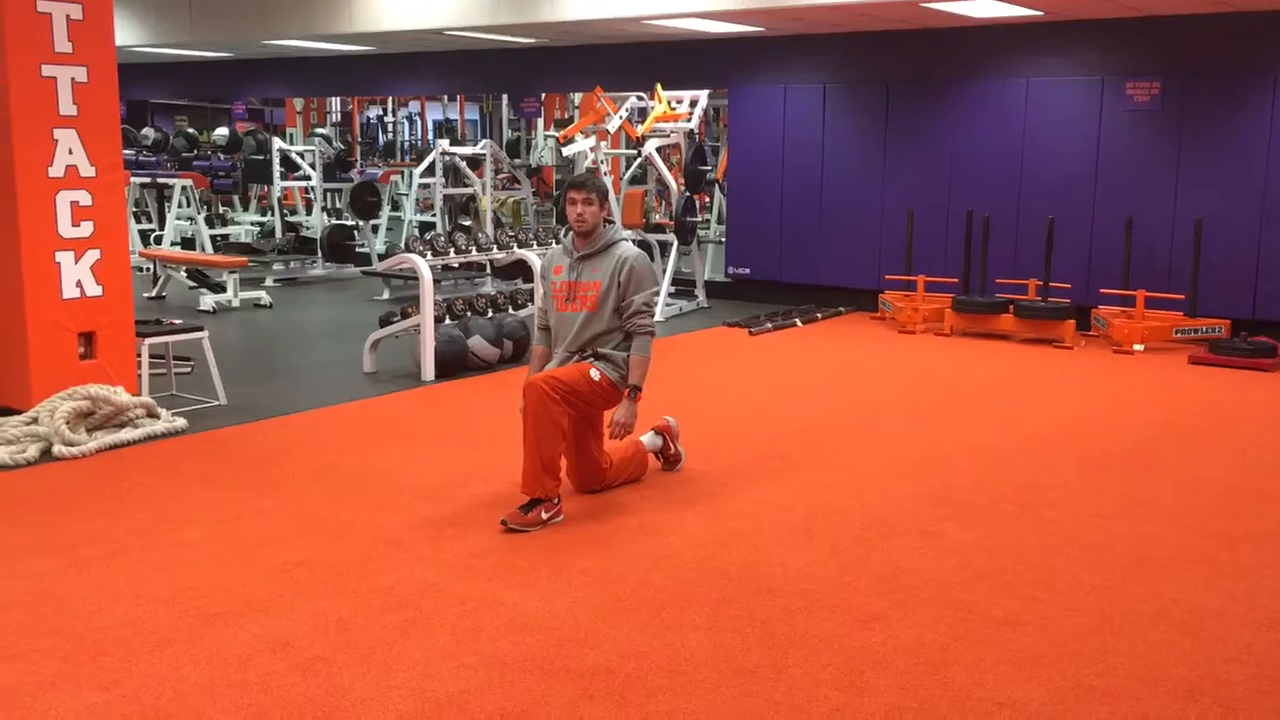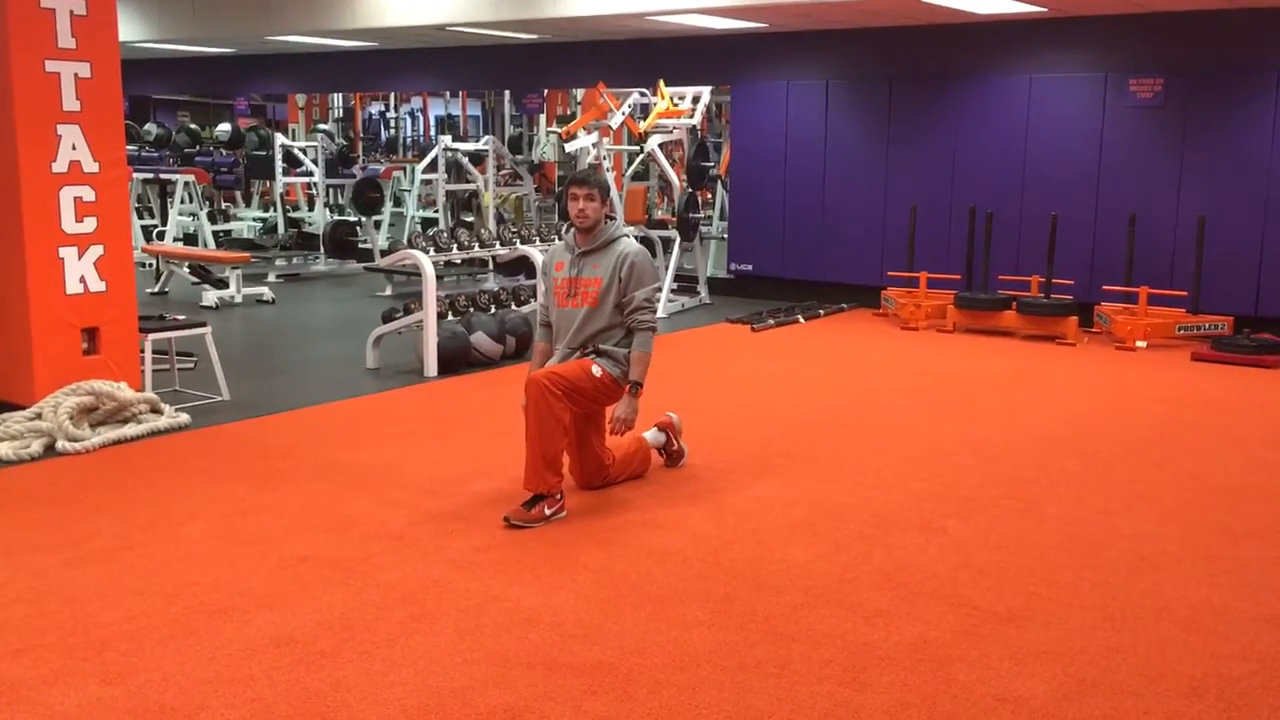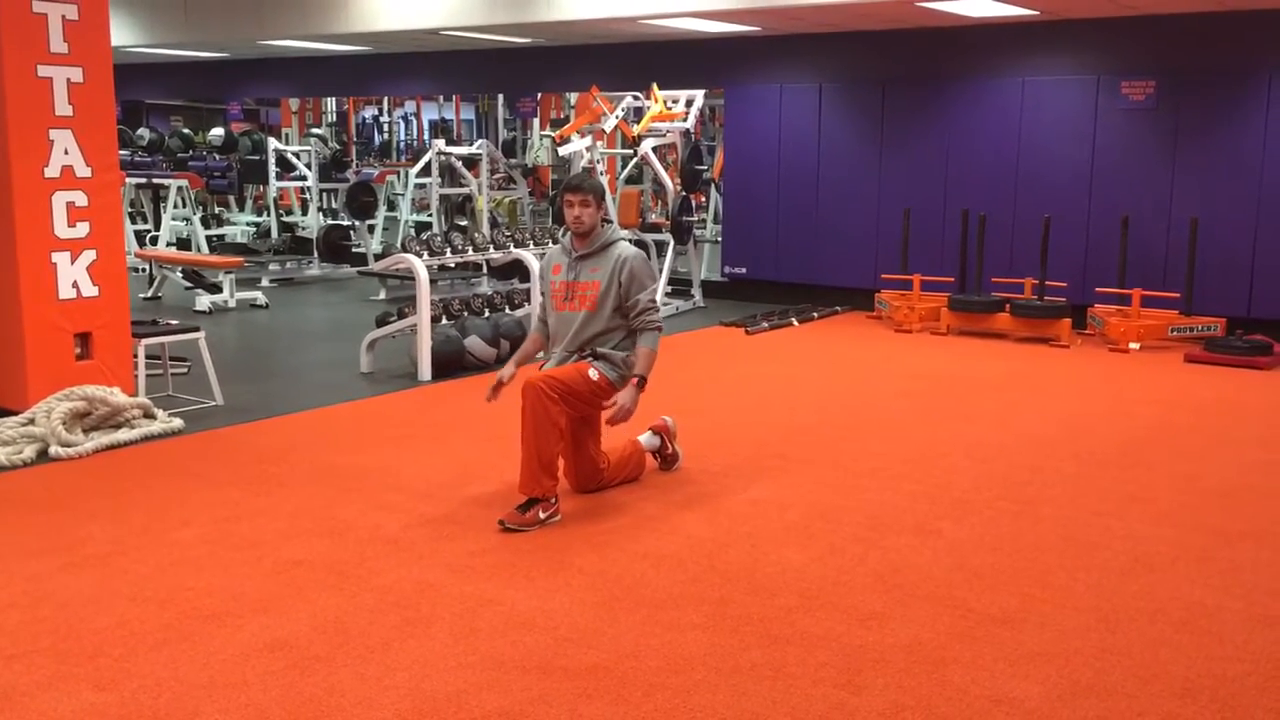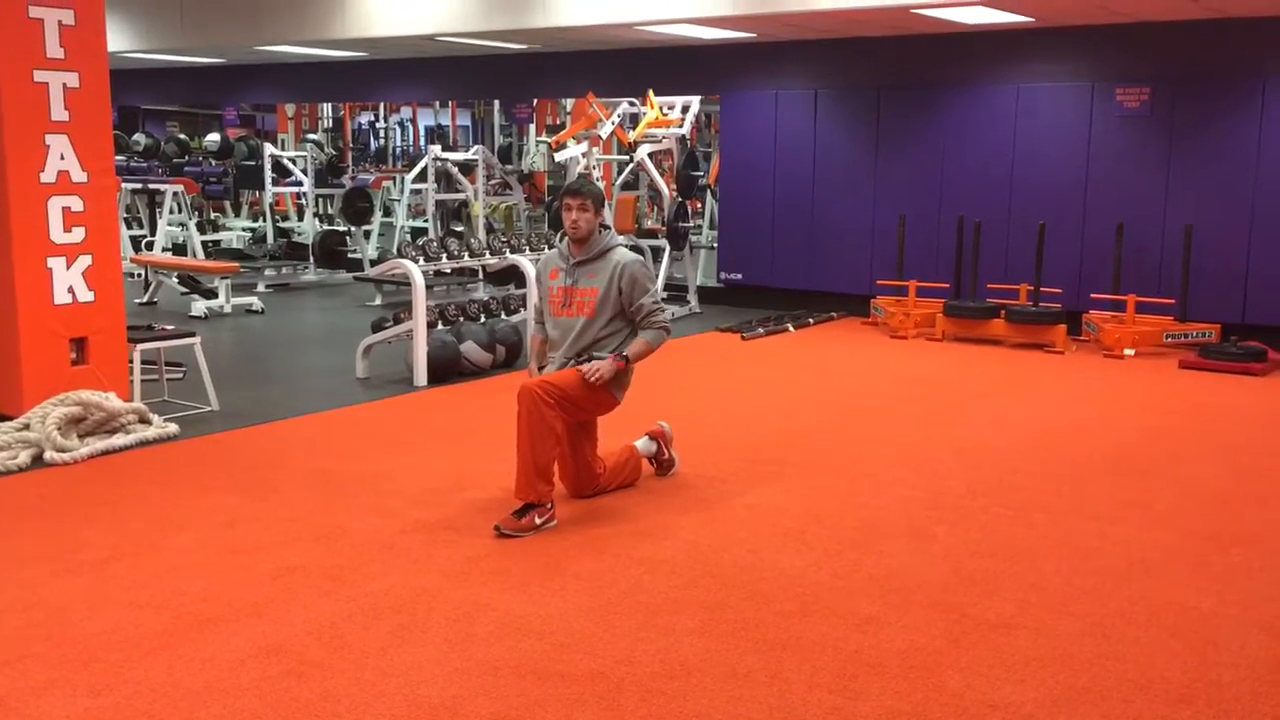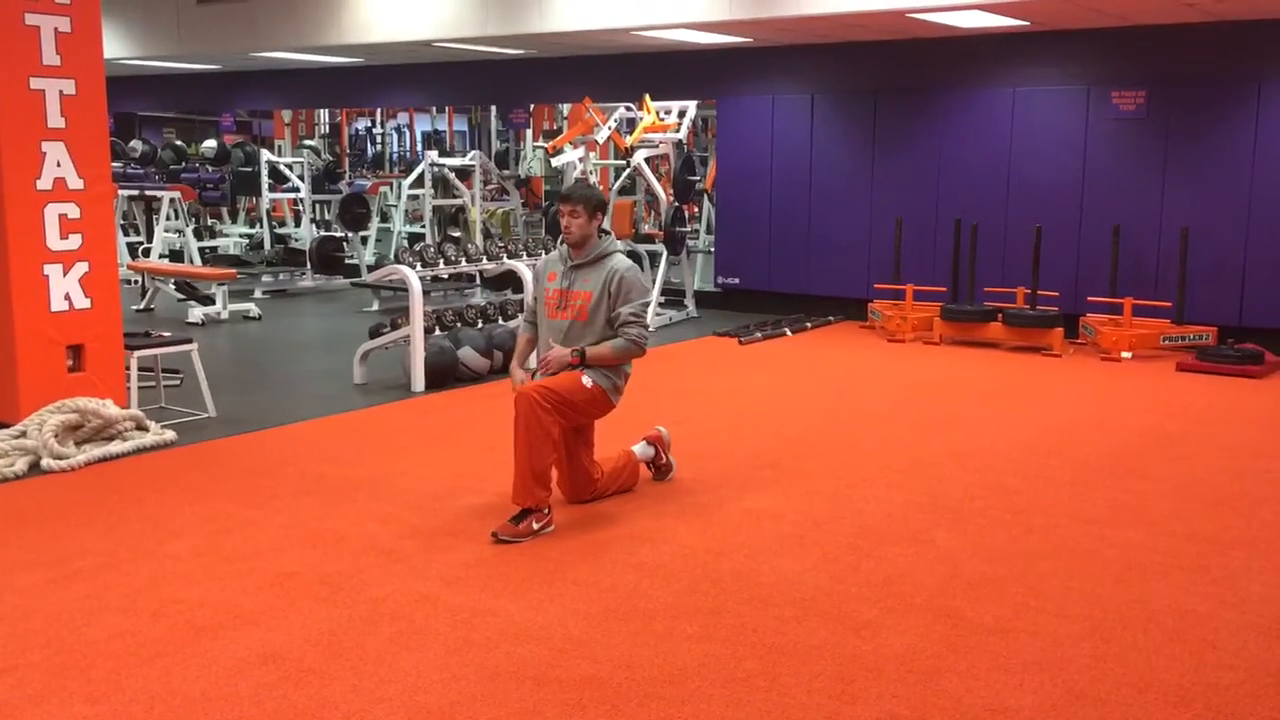
dt=1s
person 1, frame 1
left shoulder: (628, 260)
right shoulder: (554, 260)
left elbow: (642, 333)
right elbow: (544, 328)
left wrist: (632, 397)
right wrist: (528, 389)
left hip: (605, 369)
right hip: (568, 372)
left knee: (542, 389)
right knee: (590, 478)
left ankle: (544, 499)
right ankle: (657, 440)
person 1, frame 2
left shoulder: (629, 255)
right shoulder: (555, 257)
left elbow: (643, 328)
right elbow: (545, 325)
left wrist: (632, 394)
right wrist: (530, 387)
left hip: (607, 366)
right hip: (569, 369)
left knee: (543, 384)
right knee: (592, 475)
left ankle: (547, 495)
right ankle: (659, 436)
person 1, frame 3
left shoulder: (627, 259)
right shoulder: (553, 259)
left elbow: (649, 327)
left wrist: (635, 386)
right wrist: (513, 365)
left hip: (604, 369)
right hip: (565, 370)
left knee: (538, 387)
right knee: (586, 479)
left ankle: (541, 499)
right ankle: (652, 441)
person 1, frame 4
left shoulder: (626, 265)
right shoulder: (549, 264)
left elbow: (657, 327)
left wrist: (617, 362)
right wrist: (535, 365)
left hip: (600, 379)
right hip: (560, 377)
left knee: (533, 394)
right knee: (583, 483)
left ankle: (538, 504)
right ankle: (651, 445)
person 1, frame 5
left shoulder: (621, 271)
right shoulder: (547, 266)
left elbow: (635, 343)
right elbow: (530, 322)
left wrist: (574, 355)
right wrist: (517, 365)
left hip: (597, 379)
right hip: (556, 382)
left knee: (531, 397)
right knee: (580, 488)
left ankle: (534, 509)
right ankle: (648, 450)
